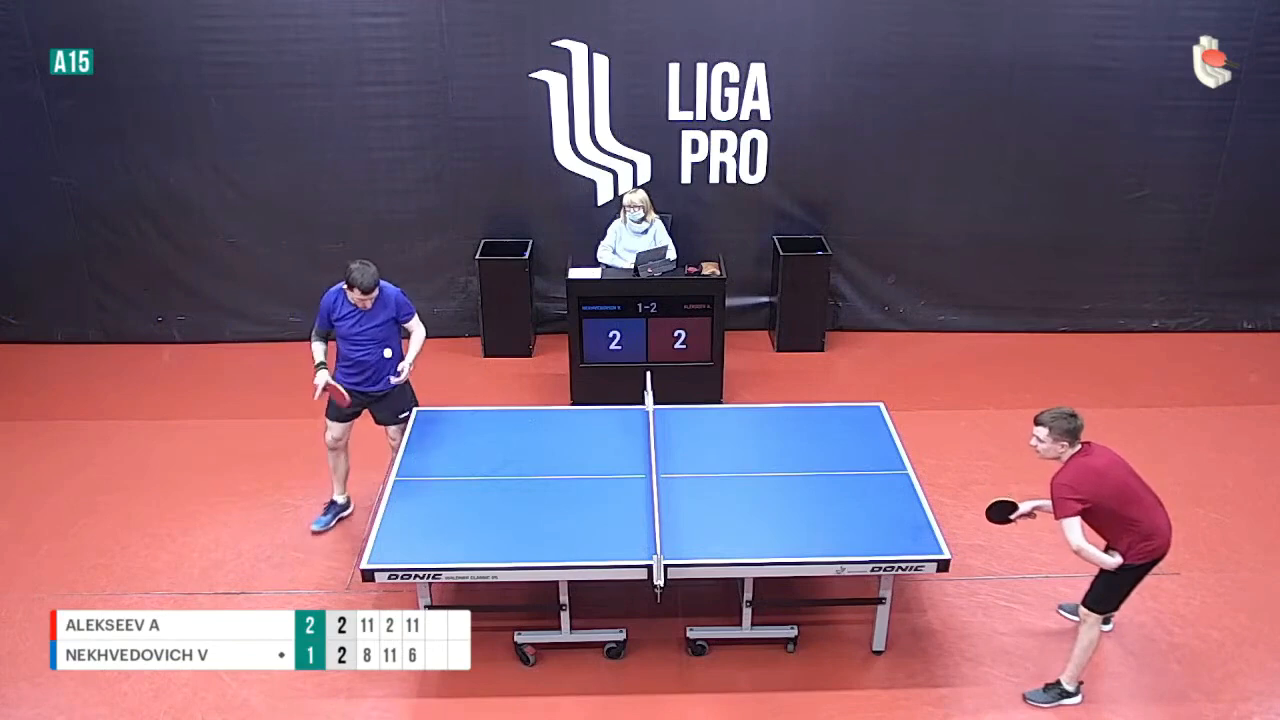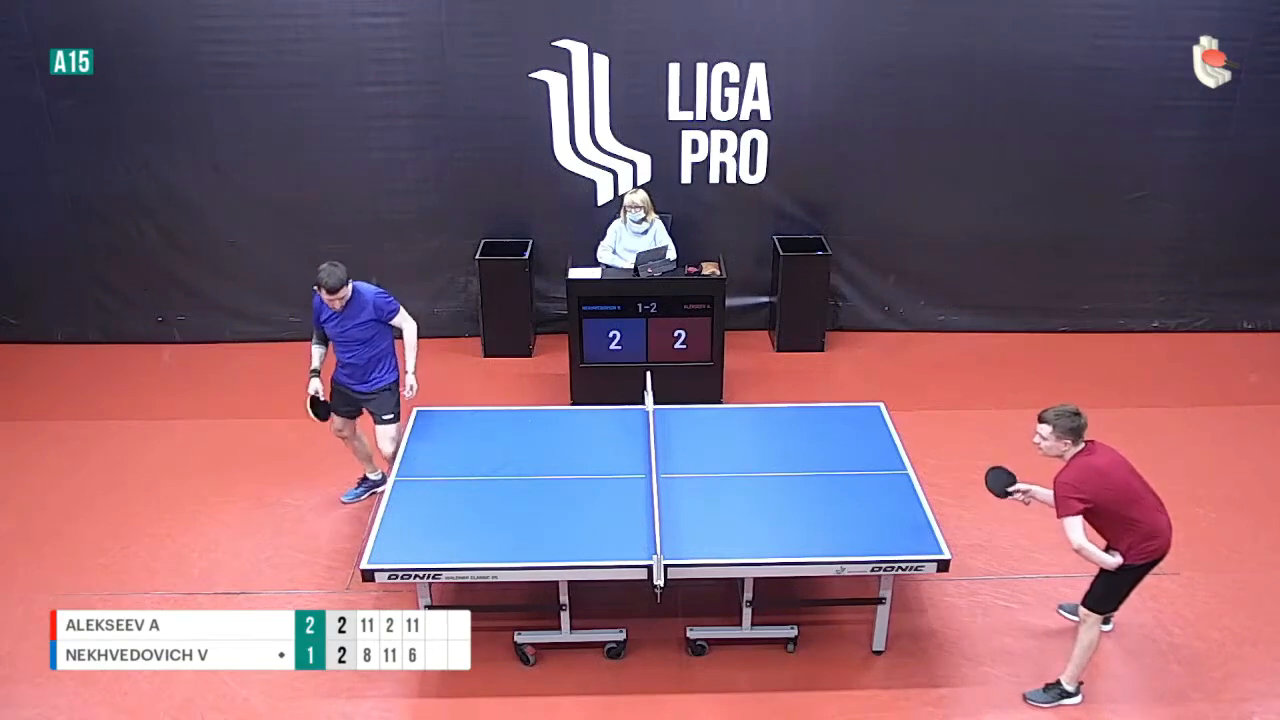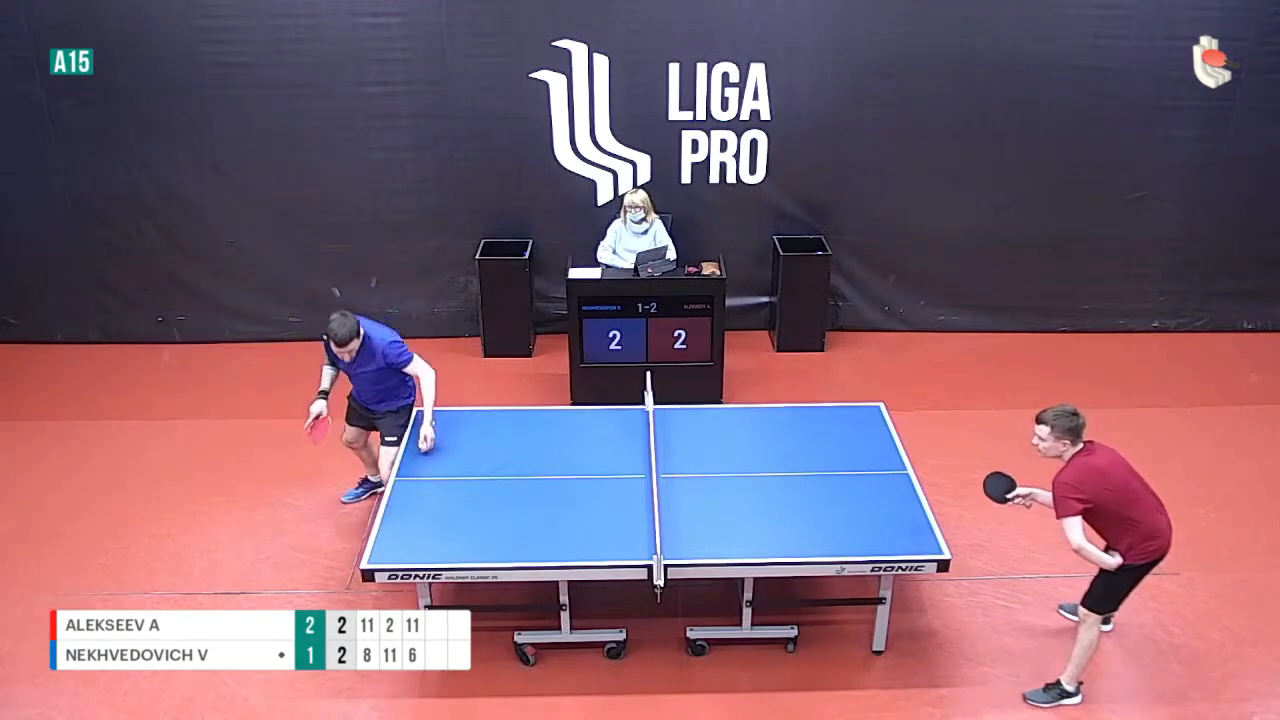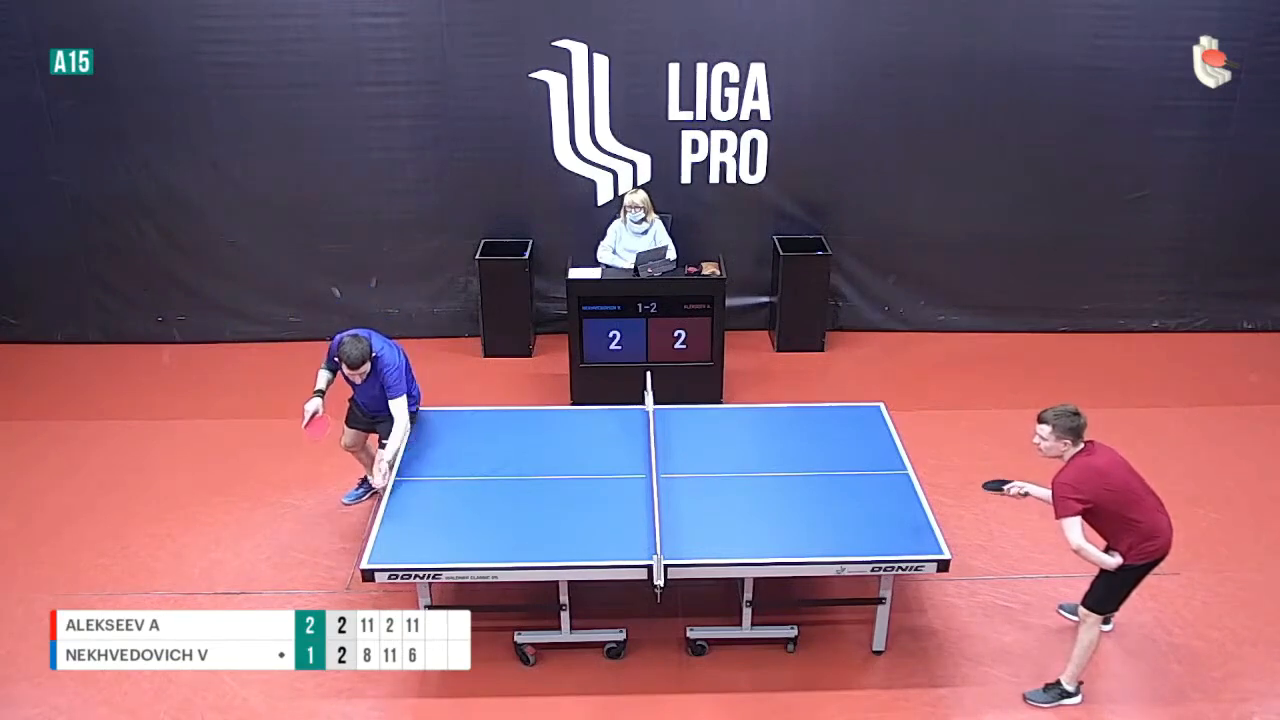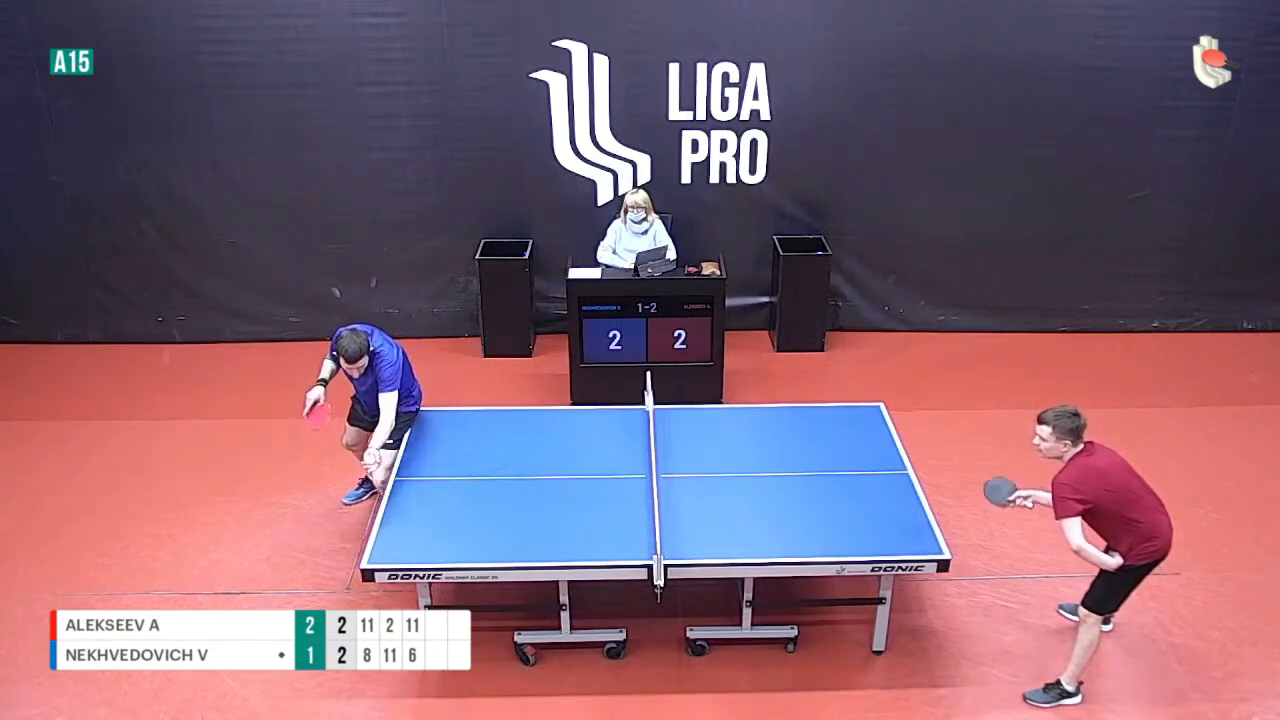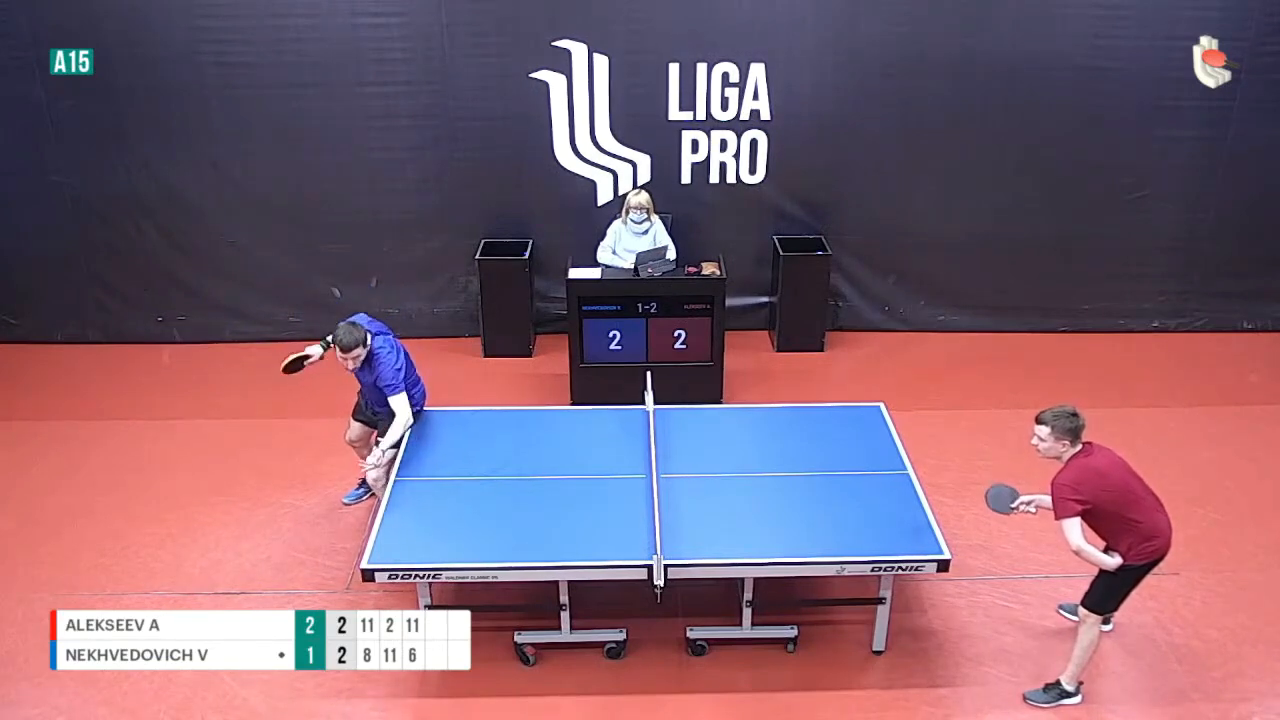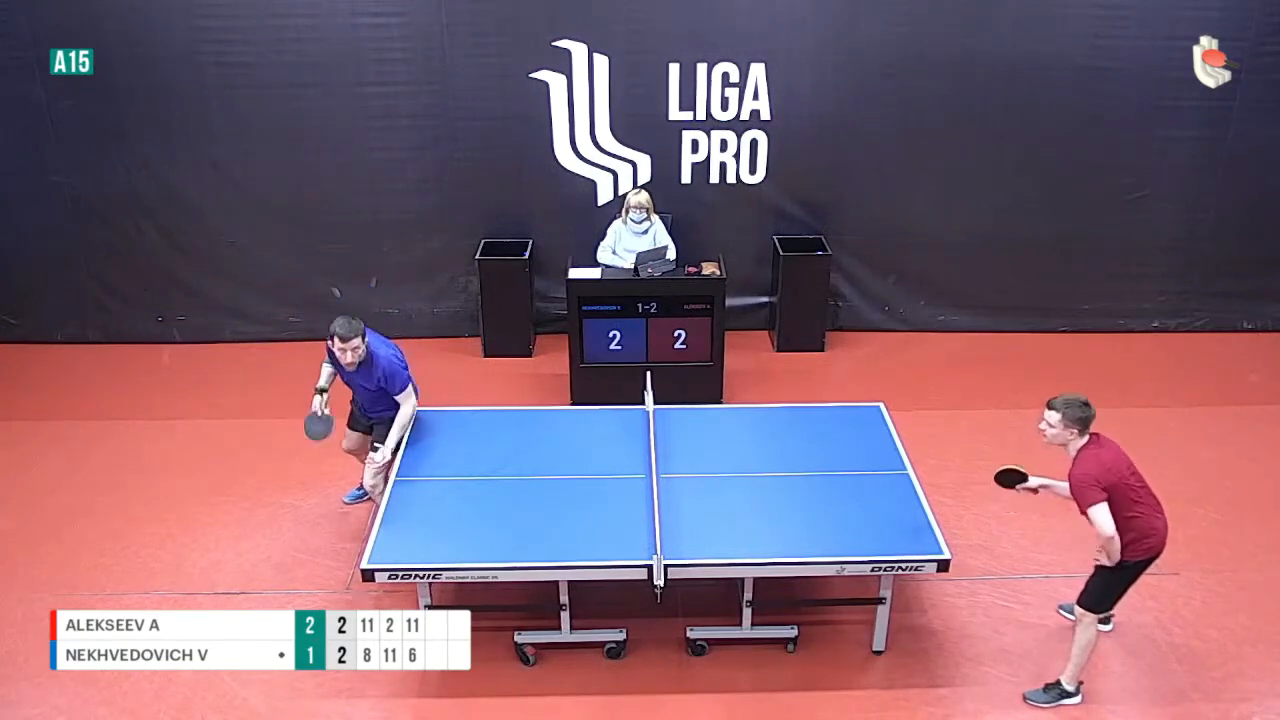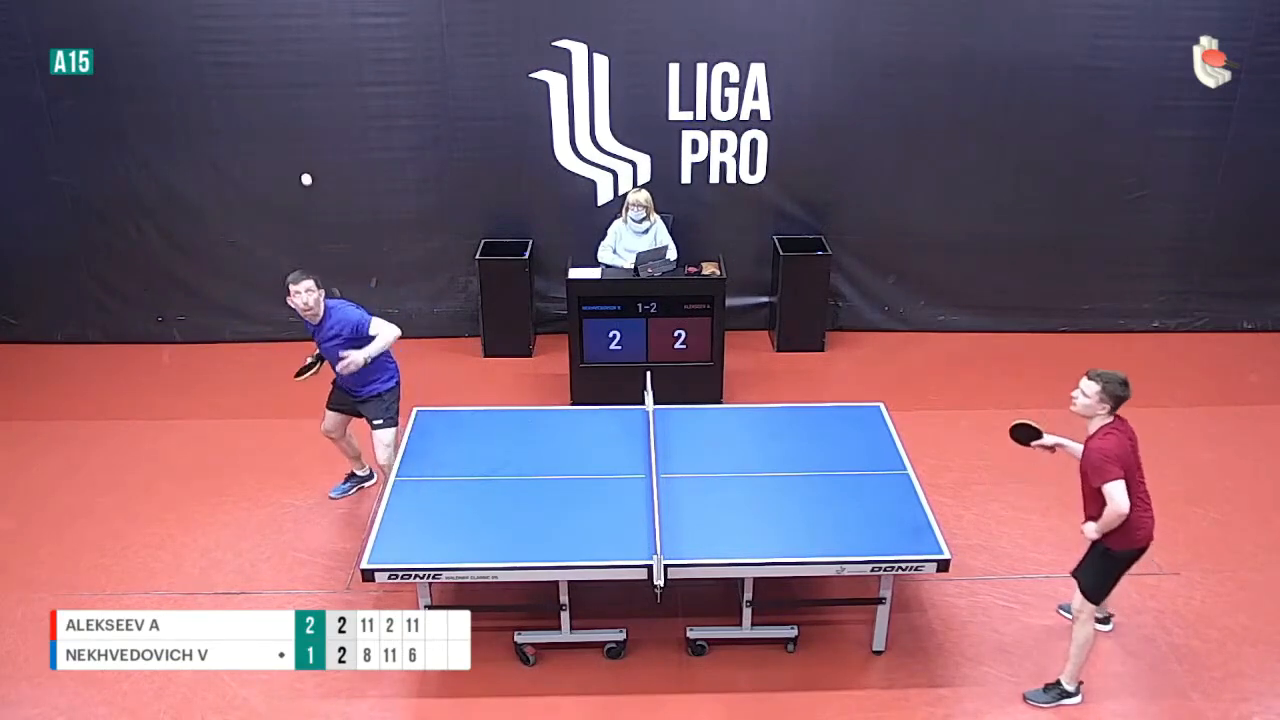
dt=0.5s
person 1, frame 1
left shoulder: (1065, 481)
right shoulder: (1093, 451)
left elbow: (1077, 544)
left wrist: (1112, 563)
right wrist: (1037, 505)
left hip: (1142, 546)
right hip: (1155, 528)
left knee: (1089, 614)
left ankle: (1067, 688)
right ankle: (1103, 612)
person 1, frame 2
left shoulder: (1068, 479)
right shoulder: (1096, 450)
left elbow: (1078, 544)
left wrist: (1112, 562)
right wrist: (1034, 492)
left hip: (1142, 546)
right hip: (1155, 528)
left knee: (1088, 615)
left ankle: (1068, 688)
right ankle: (1102, 612)
person 1, frame 3
left shoulder: (1067, 480)
right shoulder: (1096, 450)
left elbow: (1078, 544)
left wrist: (1112, 563)
right wrist: (1035, 495)
left hip: (1142, 546)
right hip: (1155, 528)
left knee: (1088, 614)
left ankle: (1068, 688)
right ankle: (1103, 612)
person 1, frame 4
left shoulder: (1067, 479)
right shoulder: (1097, 450)
left elbow: (1077, 544)
left wrist: (1113, 563)
right wrist: (1030, 489)
left hip: (1143, 546)
right hip: (1156, 529)
left knee: (1088, 615)
left ankle: (1068, 688)
right ankle: (1104, 613)
person 1, frame 5
left shoulder: (1066, 480)
right shoulder: (1096, 451)
left elbow: (1078, 545)
left wrist: (1112, 564)
right wrist: (1035, 496)
left hip: (1143, 546)
right hip: (1156, 528)
left knee: (1089, 615)
left ankle: (1068, 688)
right ankle: (1102, 612)
person 1, frame 6
left shoulder: (1065, 481)
right shoulder: (1094, 452)
left elbow: (1076, 545)
left wrist: (1111, 563)
right wrist: (1038, 500)
left hip: (1143, 545)
right hip: (1155, 528)
left knee: (1089, 615)
left ankle: (1068, 688)
right ankle: (1101, 612)
person 1, frame 7
left shoulder: (1082, 471)
right shoulder: (1099, 443)
left elbow: (1106, 532)
left wrist: (1112, 558)
right wrist: (1045, 484)
left hip: (1138, 542)
right hip: (1151, 525)
left knee: (1085, 613)
left ankle: (1068, 687)
right ankle: (1102, 612)
person 1, frame 8
left shoulder: (1102, 447)
right shoulder: (1117, 426)
left elbow: (1119, 507)
left wrist: (1096, 529)
right wrist: (1061, 443)
left hip: (1122, 536)
right hip: (1134, 528)
left knee: (1082, 608)
right knee: (1093, 571)
left ankle: (1068, 687)
right ankle: (1100, 613)
person 2, frame 1
left shoulder: (393, 297)
right shoulder: (331, 300)
left elbow: (418, 330)
right elbow: (318, 337)
left wrist: (409, 360)
right wrist: (321, 368)
left hip: (389, 384)
right hip: (347, 383)
left knee: (399, 443)
right knee: (334, 441)
right ankle: (339, 501)
person 2, frame 2
left shoulder: (373, 297)
right shoulder: (319, 304)
left elbow: (409, 325)
right elbow: (319, 340)
left wrist: (410, 371)
right wrist: (315, 375)
left hip: (381, 382)
right hip: (345, 381)
left knee: (389, 451)
right knee: (342, 430)
right ankle: (374, 477)
person 2, frame 3
left shoulder: (384, 344)
right shoulder: (334, 341)
left elbow: (426, 372)
right elbow: (331, 363)
left wrist: (427, 420)
right wrist: (323, 395)
left hip: (394, 404)
right hip: (362, 398)
left knee: (389, 476)
right knee: (352, 440)
right ankle: (373, 479)
person 2, frame 4
left shoulder: (389, 364)
right shoulder: (339, 344)
left elbow: (402, 422)
right elbow: (328, 368)
left wrist: (385, 461)
right wrist: (318, 395)
left hip: (396, 408)
right hip: (364, 401)
left knee: (383, 480)
right knee: (349, 444)
right ankle: (370, 481)
person 2, frame 5
left shoulder: (387, 360)
right shoulder: (342, 339)
left elbow: (388, 417)
right elbow: (331, 360)
left wrist: (373, 449)
right wrist: (321, 384)
left hip: (399, 407)
right hip: (366, 399)
left knee: (382, 479)
right knee: (351, 443)
right ankle: (371, 479)
person 2, frame 6
left shoulder: (385, 363)
right shoulder: (357, 325)
left elbow: (405, 416)
left wrist: (381, 450)
right wrist: (323, 345)
left hip: (398, 406)
right hip: (372, 396)
left knee: (375, 476)
right knee: (354, 439)
right ankle: (371, 481)
person 2, frame 7
left shoulder: (386, 361)
right shoulder: (335, 346)
left elbow: (409, 404)
right elbow: (330, 363)
left wrist: (389, 447)
right wrist: (321, 390)
left hip: (391, 413)
right hip: (363, 404)
left knee: (372, 484)
right knee: (351, 446)
right ankle: (374, 480)
person 2, frame 8
left shoulder: (344, 314)
right shoulder: (311, 318)
left elbow: (392, 331)
left wrist: (364, 354)
right wrist: (320, 356)
left hip: (380, 387)
right hip: (347, 383)
left knee: (385, 461)
right knee: (331, 430)
right ankle: (362, 473)
